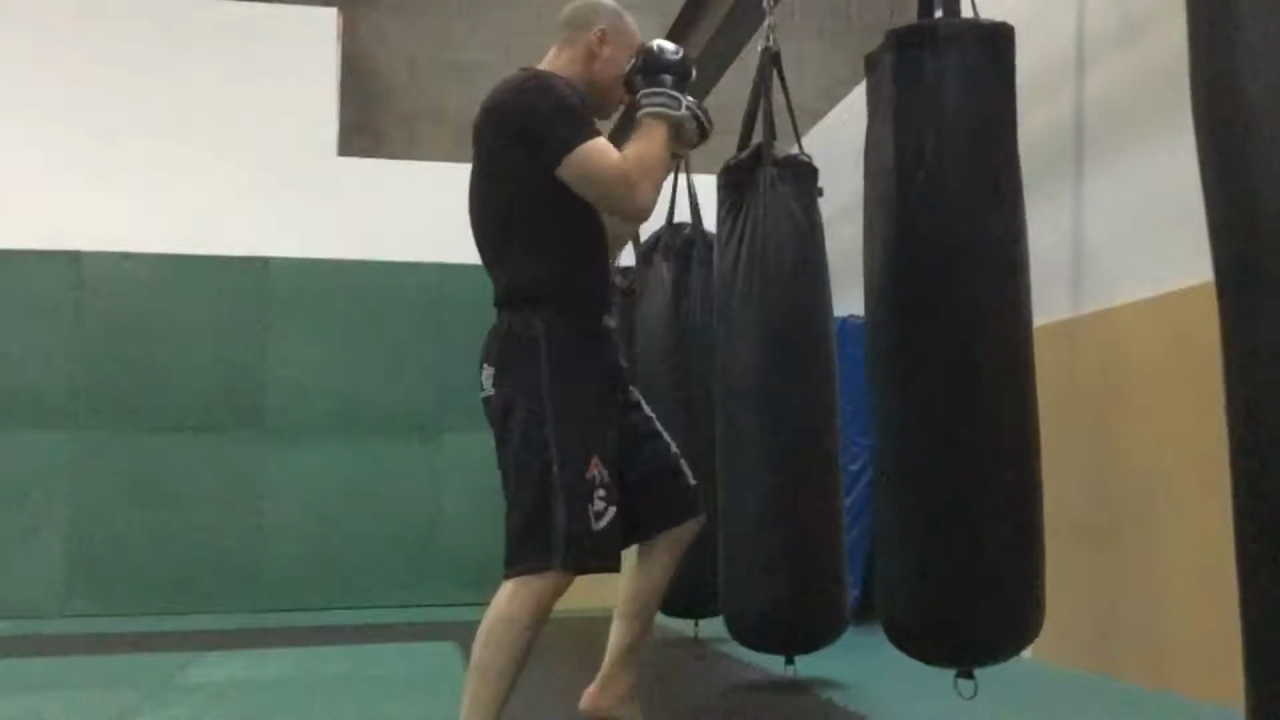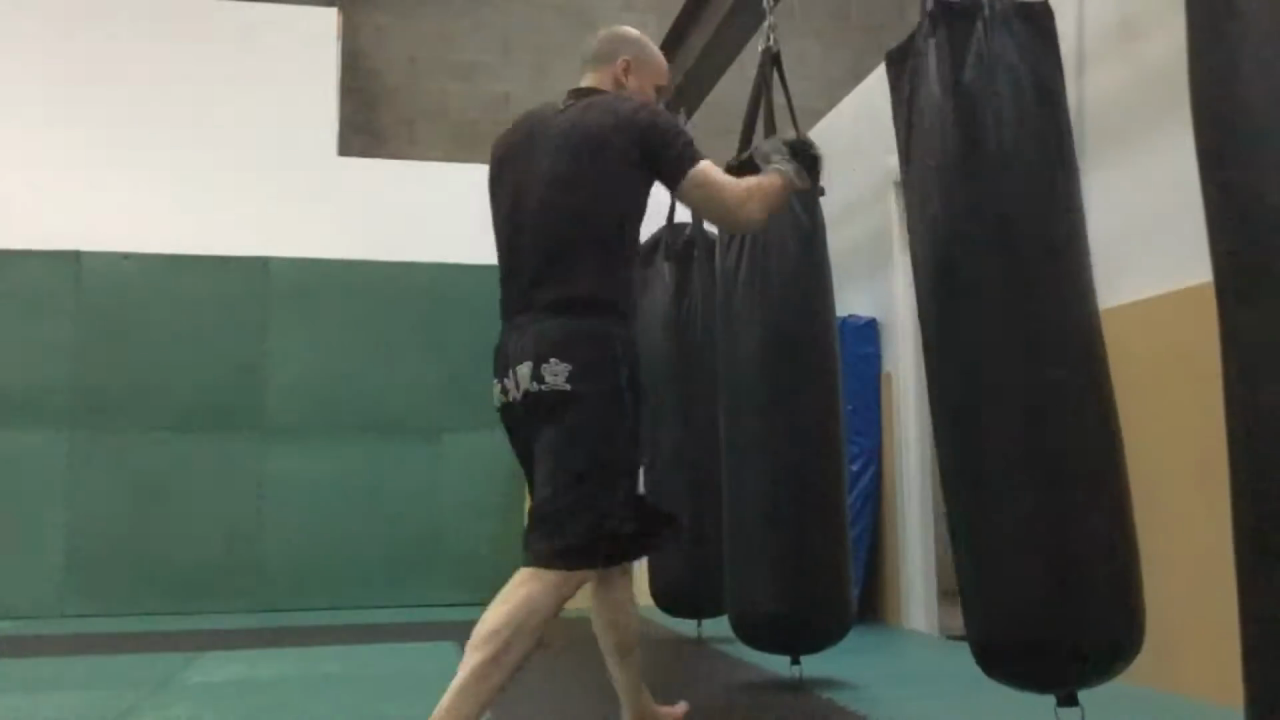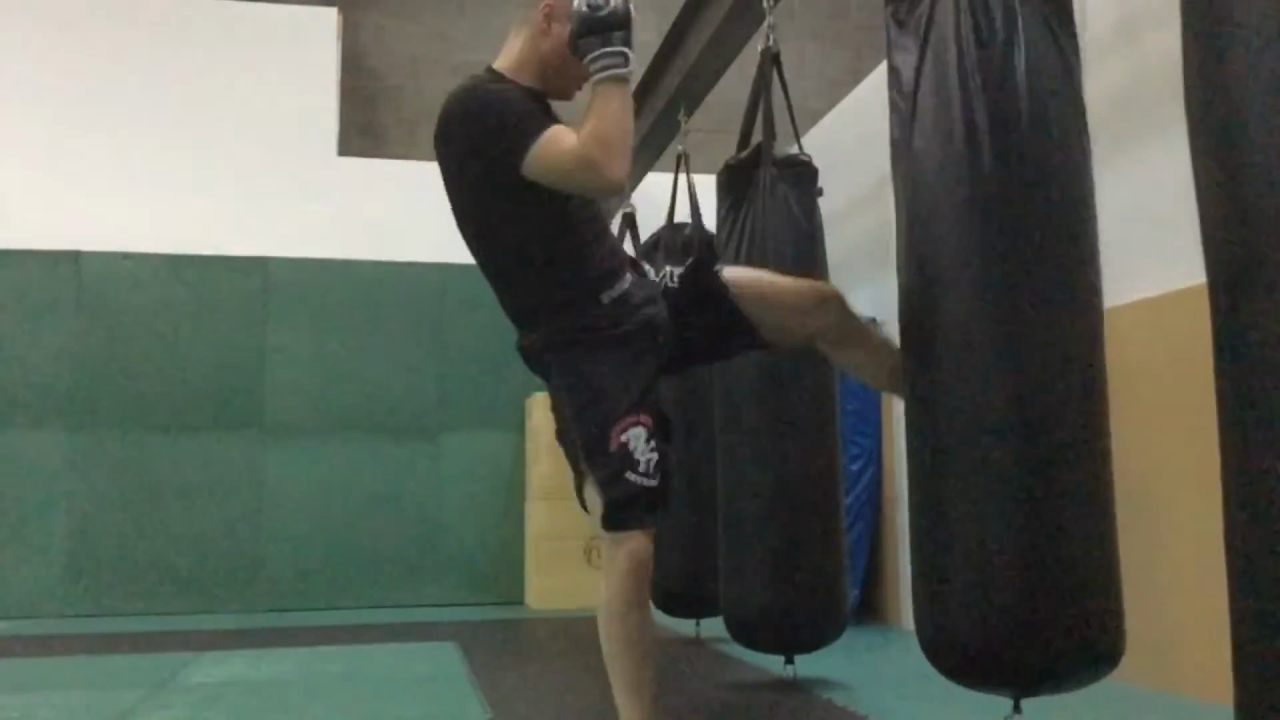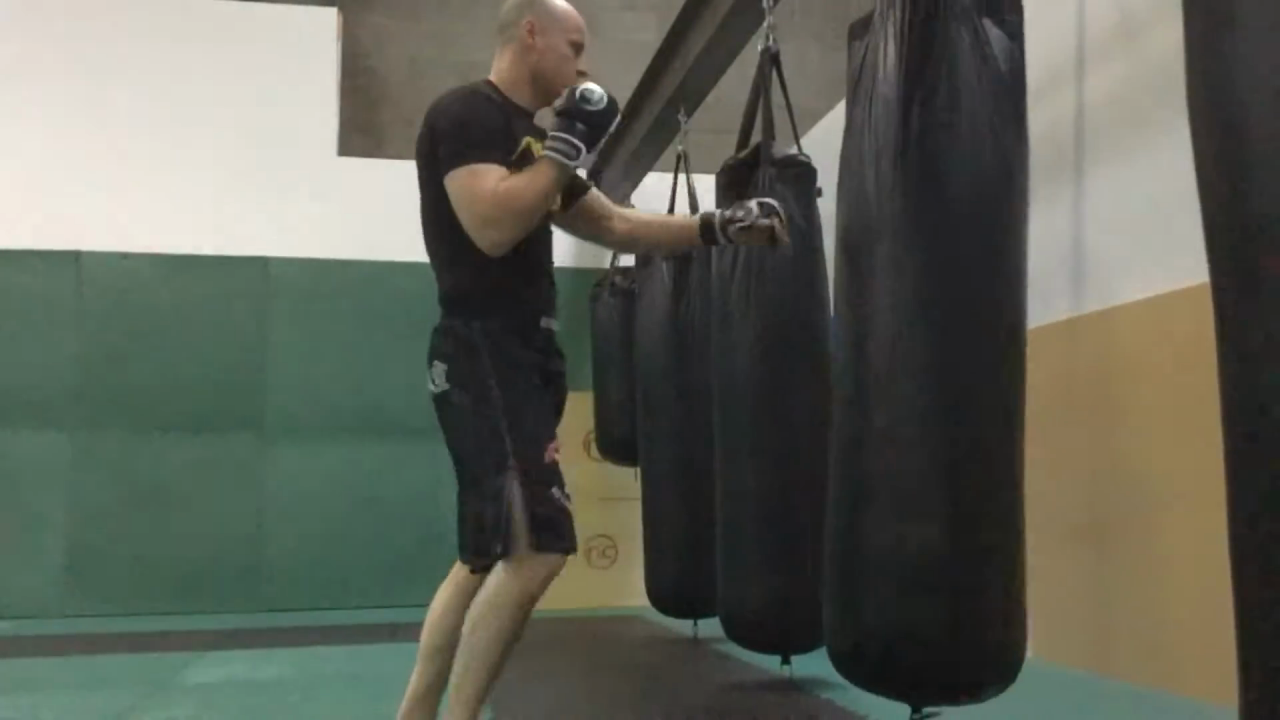
dt=0.7s
person 1, frame 1
left shoulder: (549, 115)
right shoulder: (533, 98)
left elbow: (600, 232)
right elbow: (629, 194)
left wrist: (672, 144)
right wrist: (662, 101)
left hip: (585, 351)
right hip: (545, 352)
left knee: (675, 515)
right knee: (546, 565)
person 1, frame 2
left shoulder: (515, 139)
right shoulder: (632, 125)
right elbow: (739, 210)
right wrist: (789, 169)
left hip: (521, 360)
right hip: (582, 356)
left knee: (606, 549)
right knee: (557, 567)
person 1, frame 3
left shoulder: (532, 111)
right shoulder: (480, 108)
right elbow: (605, 169)
left hip: (639, 301)
right hip: (580, 349)
left knee: (816, 303)
right knee: (633, 550)
person 1, frame 4
left shoulder: (533, 140)
right shoulder: (463, 114)
left elbow: (621, 226)
right elbow: (490, 228)
left wrist: (721, 227)
right wrist: (571, 145)
left hip: (524, 355)
right hip: (484, 357)
left knee: (491, 557)
right knee: (534, 555)
